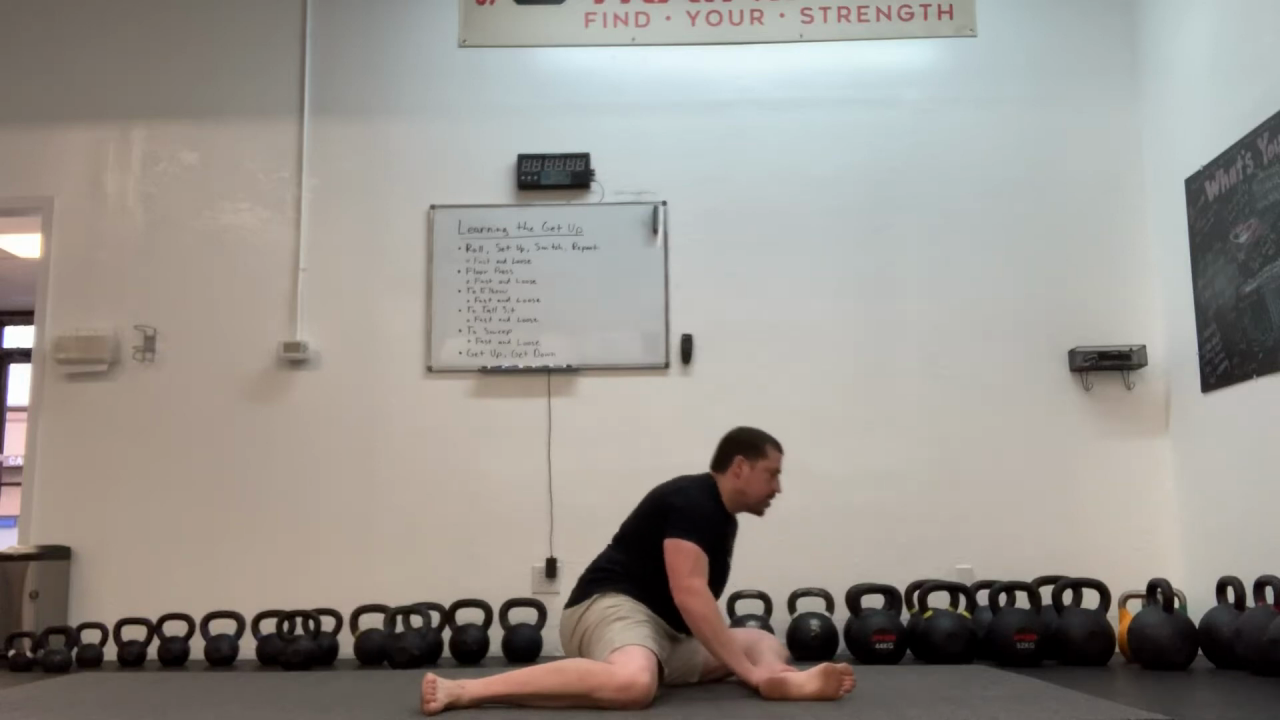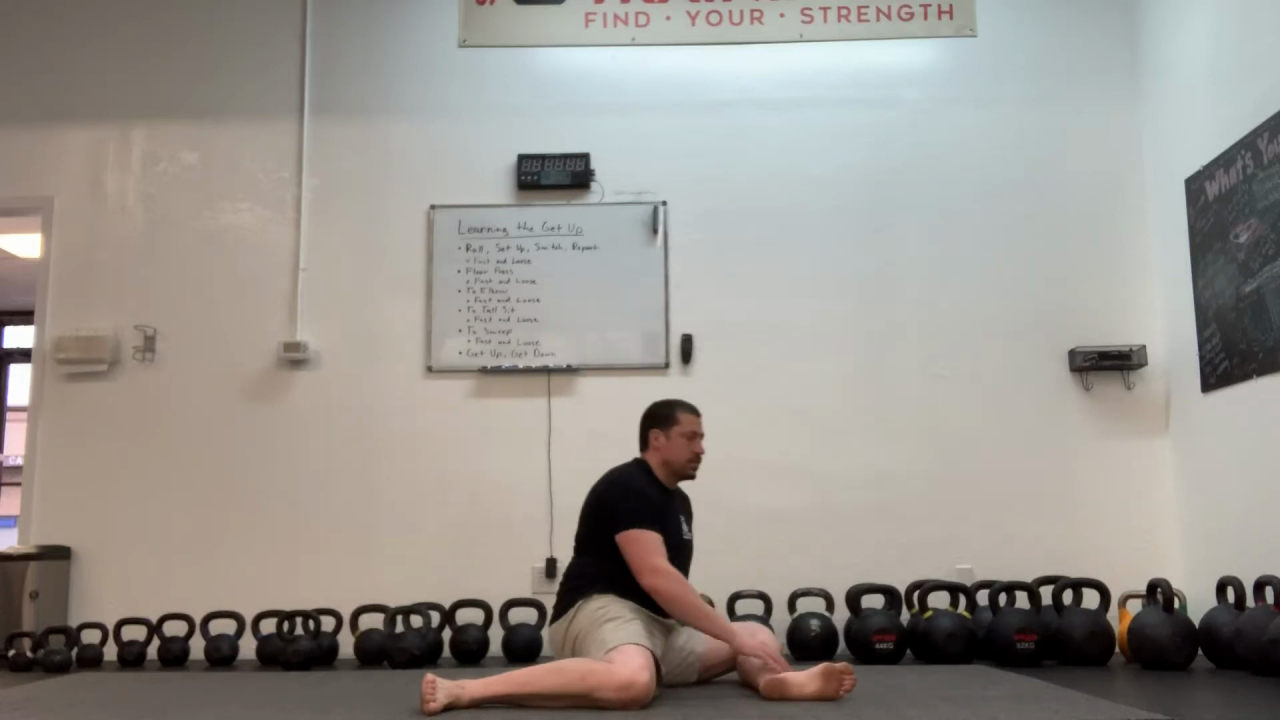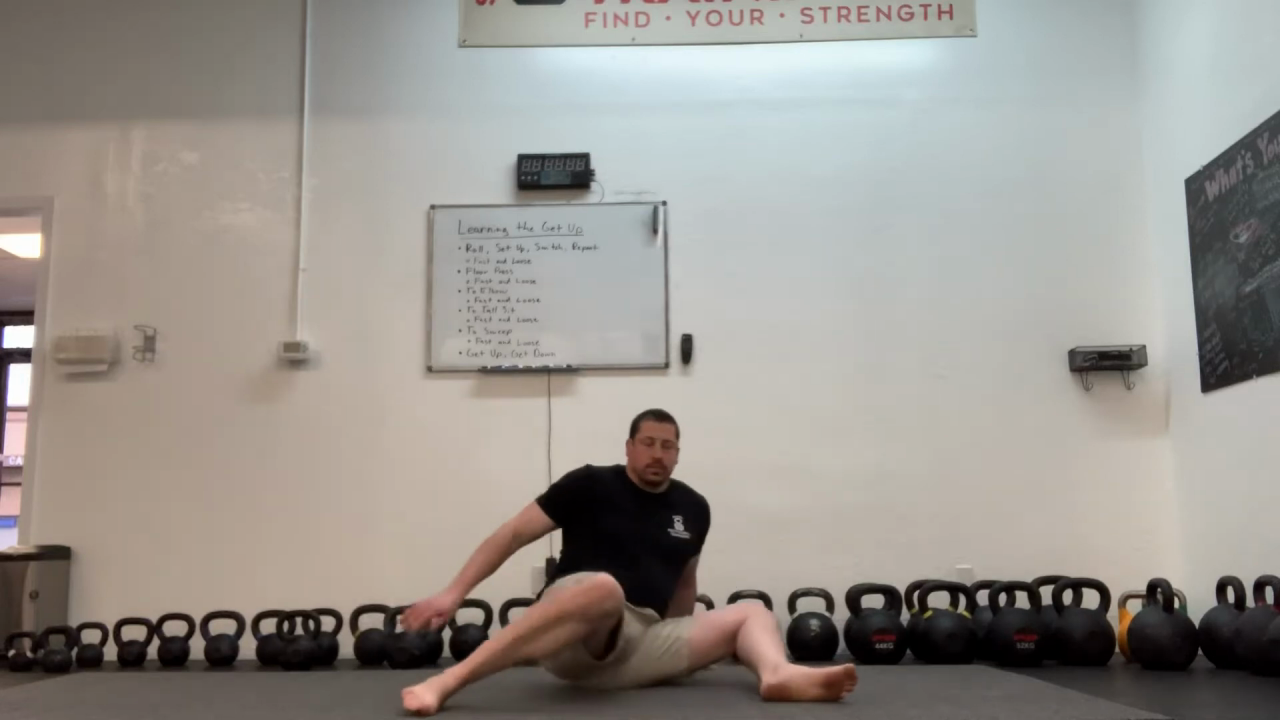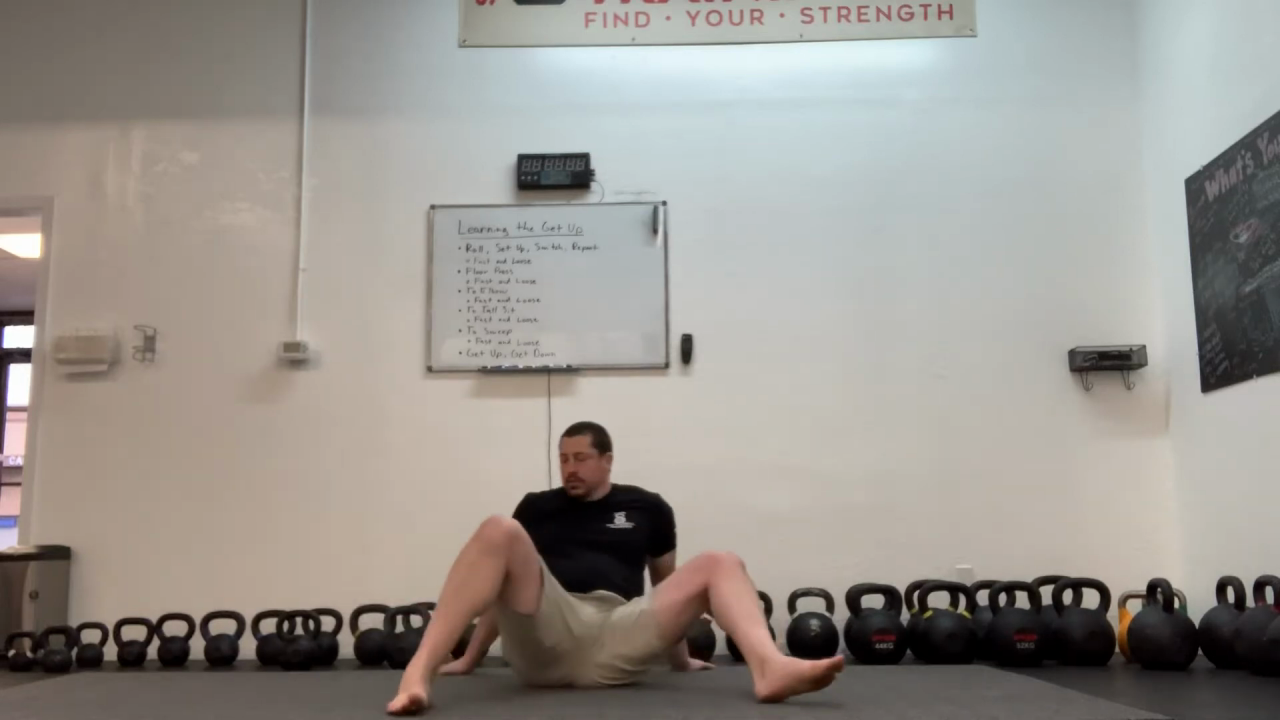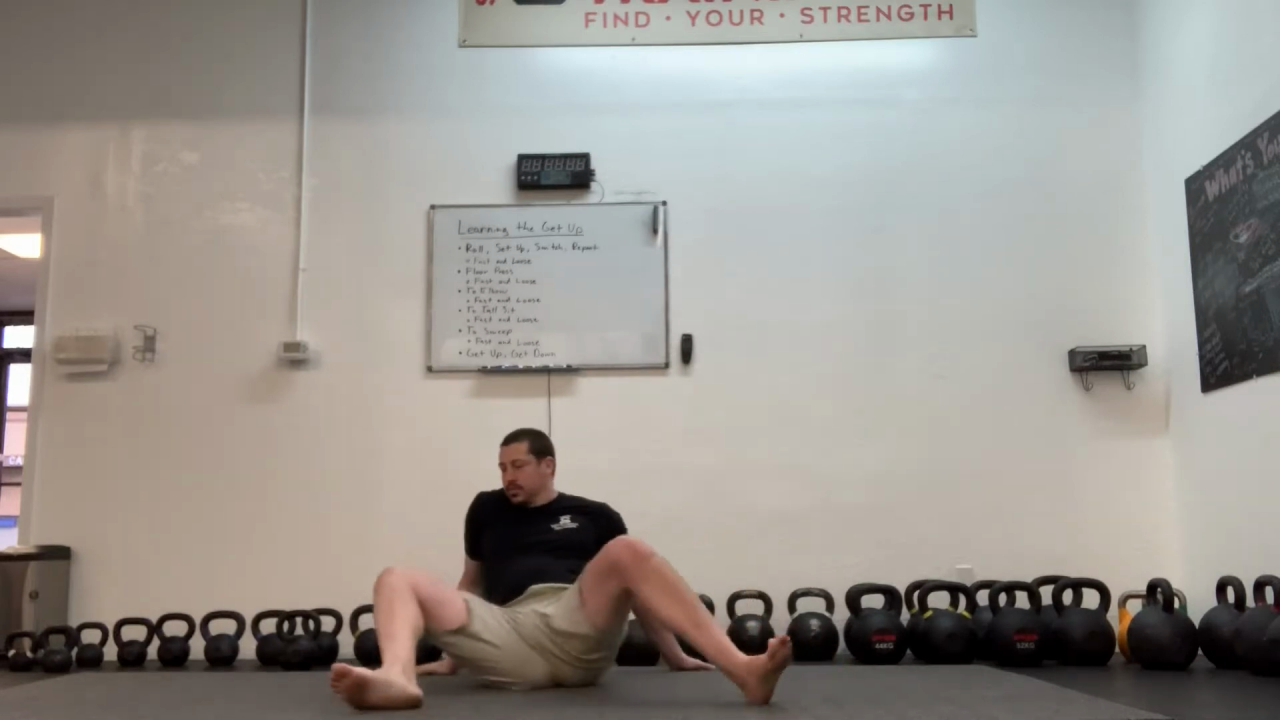
dt=0.5s
person 1, frame 1
left shoulder: (722, 516)
right shoulder: (693, 501)
left elbow: (694, 602)
right elbow: (689, 593)
right wrist: (748, 670)
right hip: (611, 606)
left knee: (767, 643)
right knee: (632, 683)
left ankle: (785, 680)
right ankle: (463, 690)
person 1, frame 2
left shoulder: (678, 500)
right shoulder: (628, 486)
right elbow: (655, 576)
right wrist: (736, 638)
right hip: (602, 611)
left knee: (759, 634)
right knee: (632, 684)
left ankle: (777, 679)
right ankle: (463, 690)
person 1, frame 3
left shoulder: (693, 507)
right shoulder: (590, 485)
right elbow: (513, 534)
left wrist: (681, 646)
right wrist: (454, 593)
left hip: (644, 636)
right hip: (577, 617)
left knee: (754, 613)
right knee: (603, 589)
left ankle: (779, 674)
right ankle: (447, 682)
person 1, frame 4
left shoulder: (646, 507)
right shoulder: (537, 508)
left elbow: (668, 582)
right elbow: (501, 585)
left wrist: (680, 656)
right wrist: (469, 659)
left hip: (617, 642)
right hip: (546, 634)
left knee: (722, 562)
right knee: (500, 533)
left ankle: (769, 669)
right ankle: (419, 674)
person 1, frame 5
left shoulder: (594, 515)
right shoulder: (486, 510)
left elbow: (634, 585)
right elbow: (473, 584)
left wrist: (674, 655)
right wrist: (452, 656)
left hip: (578, 634)
right hip: (507, 633)
left knee: (629, 552)
right knee: (396, 580)
left ankle: (743, 672)
right ankle: (397, 678)
